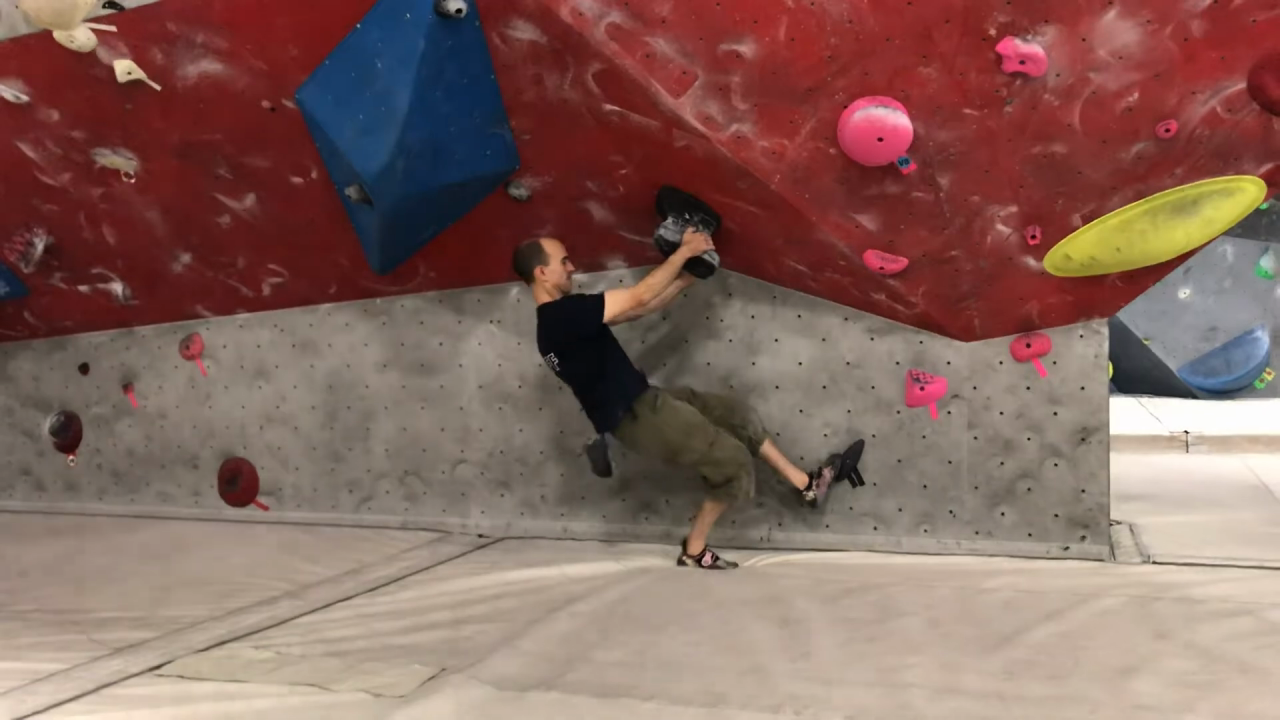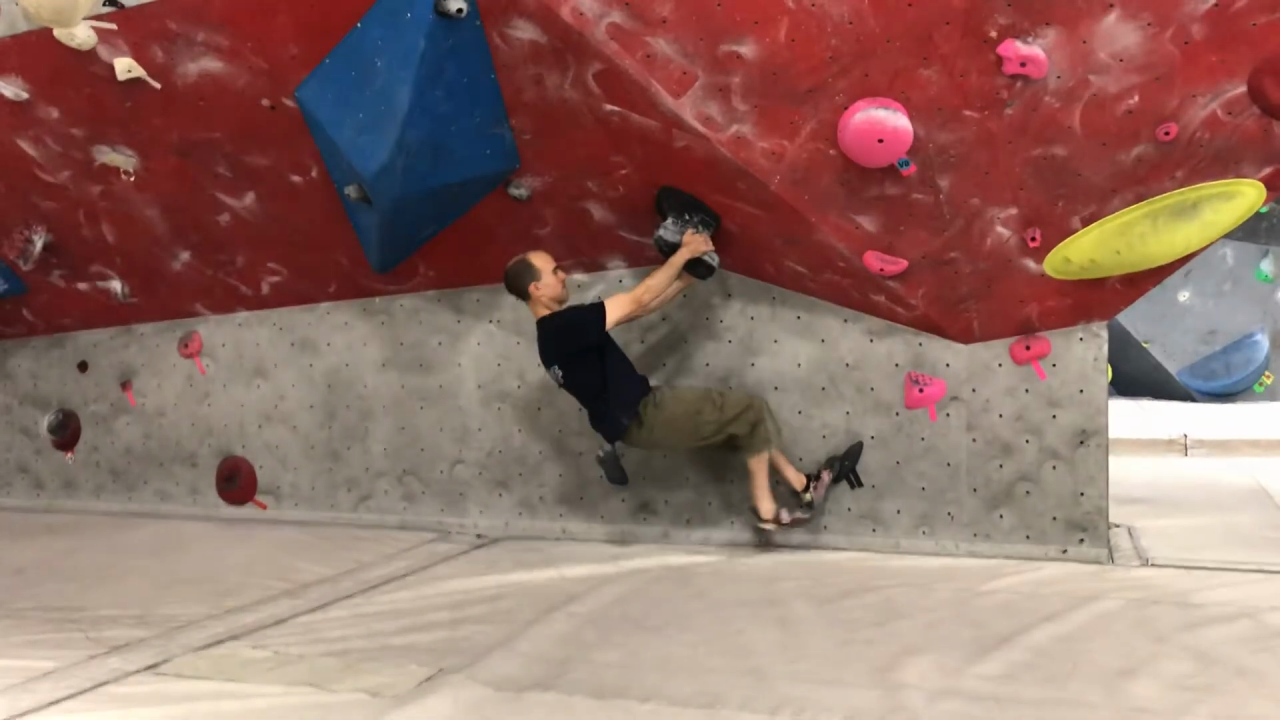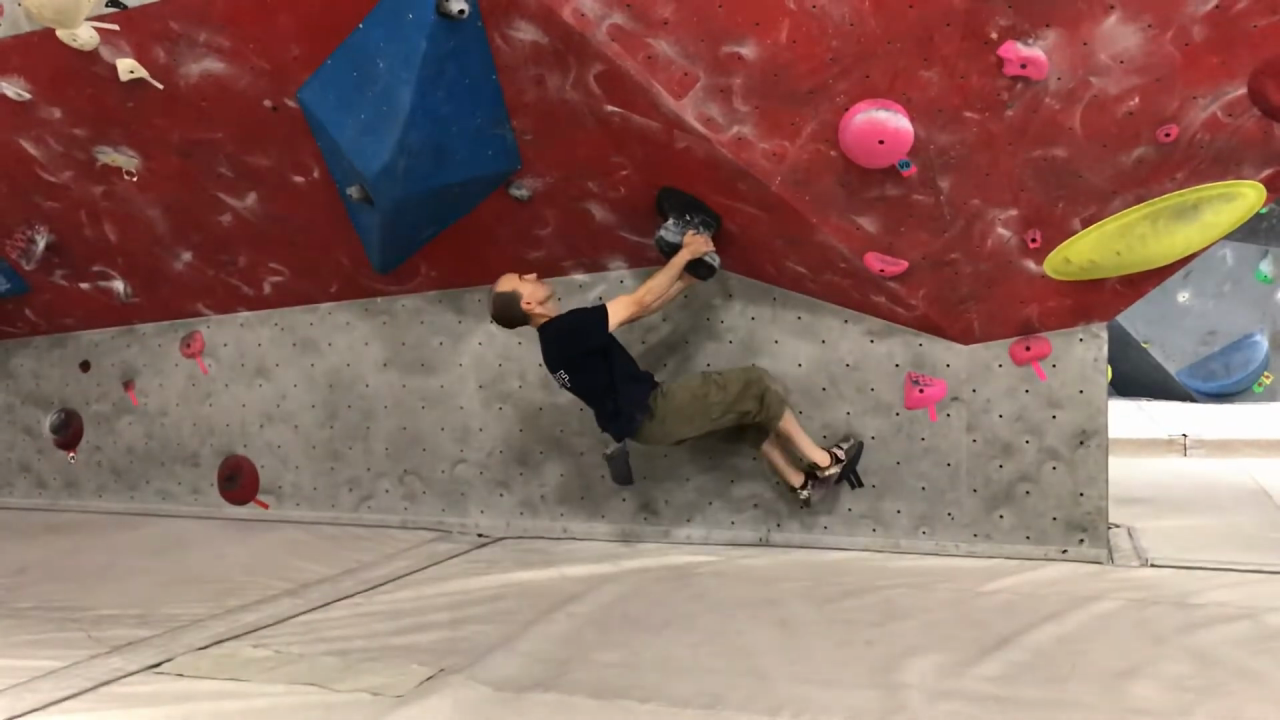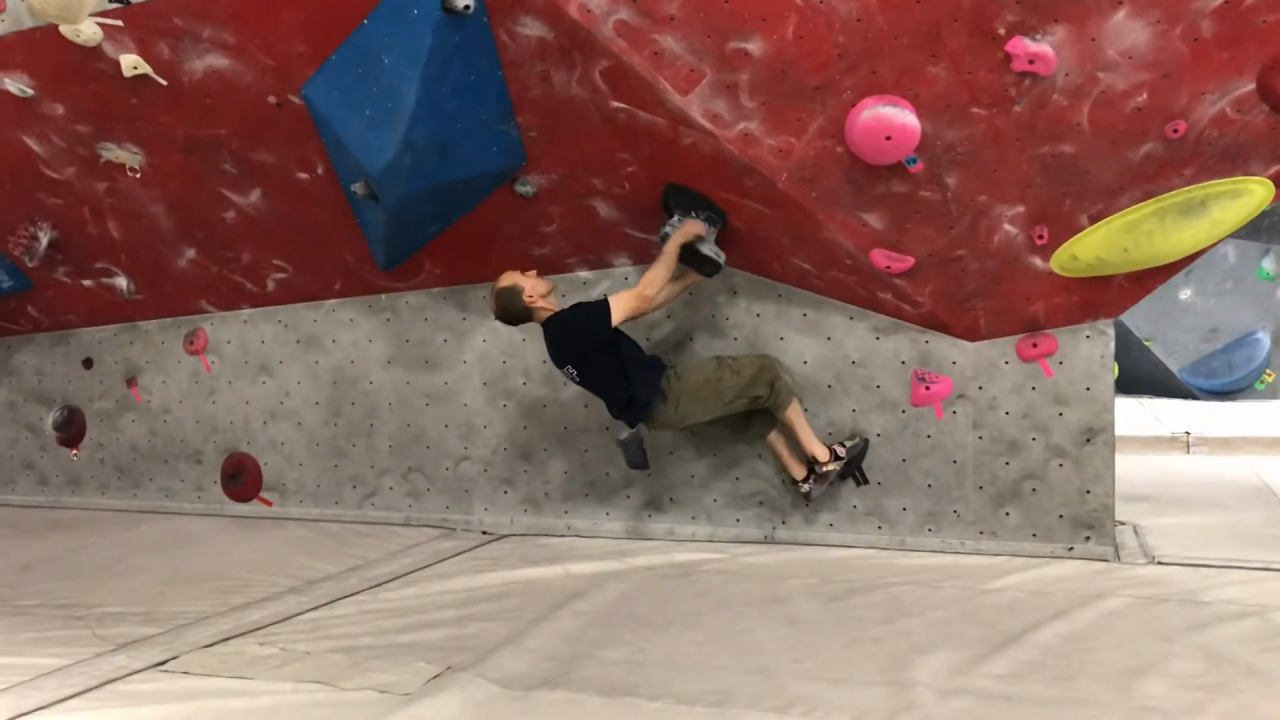
dt=0.4s
person 1, frame 1
left shoulder: (559, 319)
right shoulder: (562, 315)
left elbow: (635, 309)
right elbow: (638, 299)
left wrist: (687, 277)
right wrist: (685, 251)
left hip: (641, 401)
right hip: (636, 415)
left knee: (738, 416)
right knee: (734, 463)
left ankle: (806, 484)
right ankle: (695, 549)
person 1, frame 2
left shoulder: (559, 330)
right shoulder: (563, 328)
left elbow: (635, 307)
right elbow: (636, 303)
left wrist: (687, 276)
right wrist: (684, 253)
left hip: (638, 410)
right hip: (641, 418)
left knee: (739, 410)
right knee: (752, 410)
left ankle: (802, 485)
right ankle: (766, 509)
person 1, frame 3
left shoulder: (562, 334)
right shoulder: (566, 331)
left elbow: (635, 309)
right elbow: (639, 303)
left wrist: (687, 277)
right wrist: (685, 254)
left hip: (645, 414)
right hip: (650, 414)
left knee: (750, 407)
right knee: (756, 386)
left ankle: (801, 483)
right ankle: (820, 461)
person 1, frame 4
left shoulder: (565, 330)
right shoulder: (572, 324)
left elbow: (635, 305)
right elbow: (642, 297)
left wrist: (689, 278)
right wrist: (677, 239)
left hip: (654, 403)
right hip: (663, 396)
left knee: (757, 395)
right knee: (767, 373)
left ankle: (802, 475)
right ankle: (820, 455)
